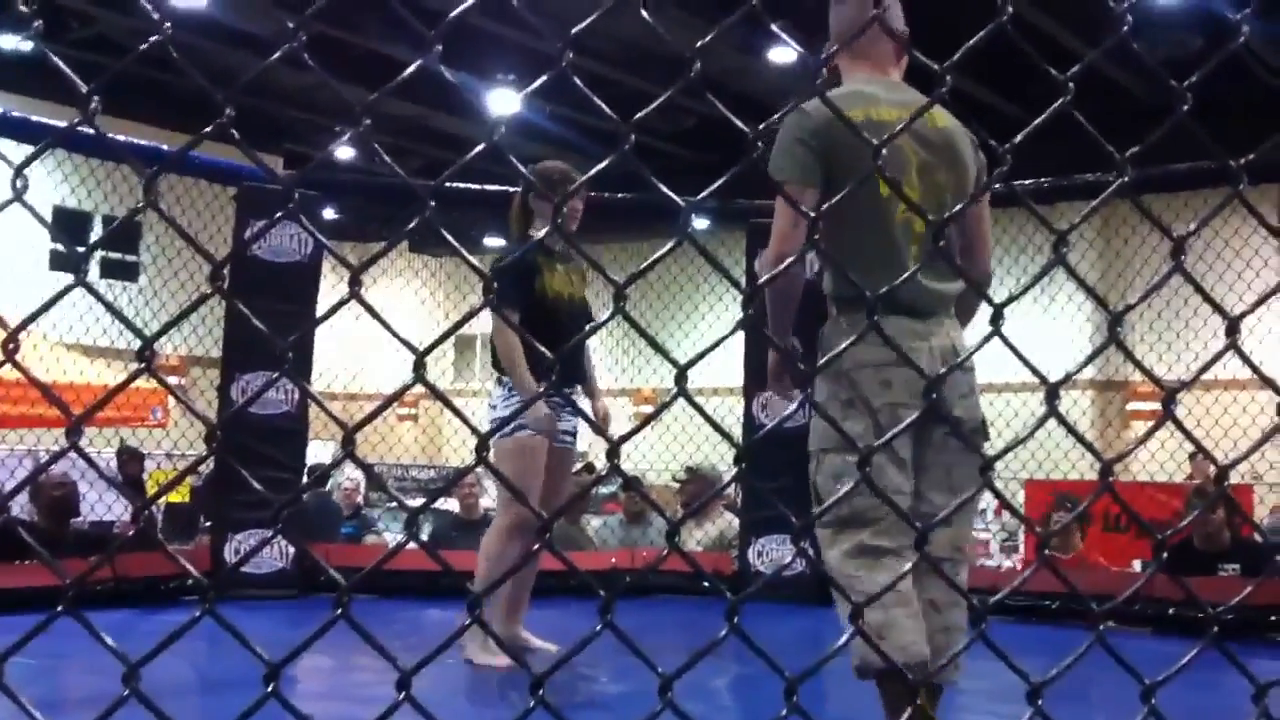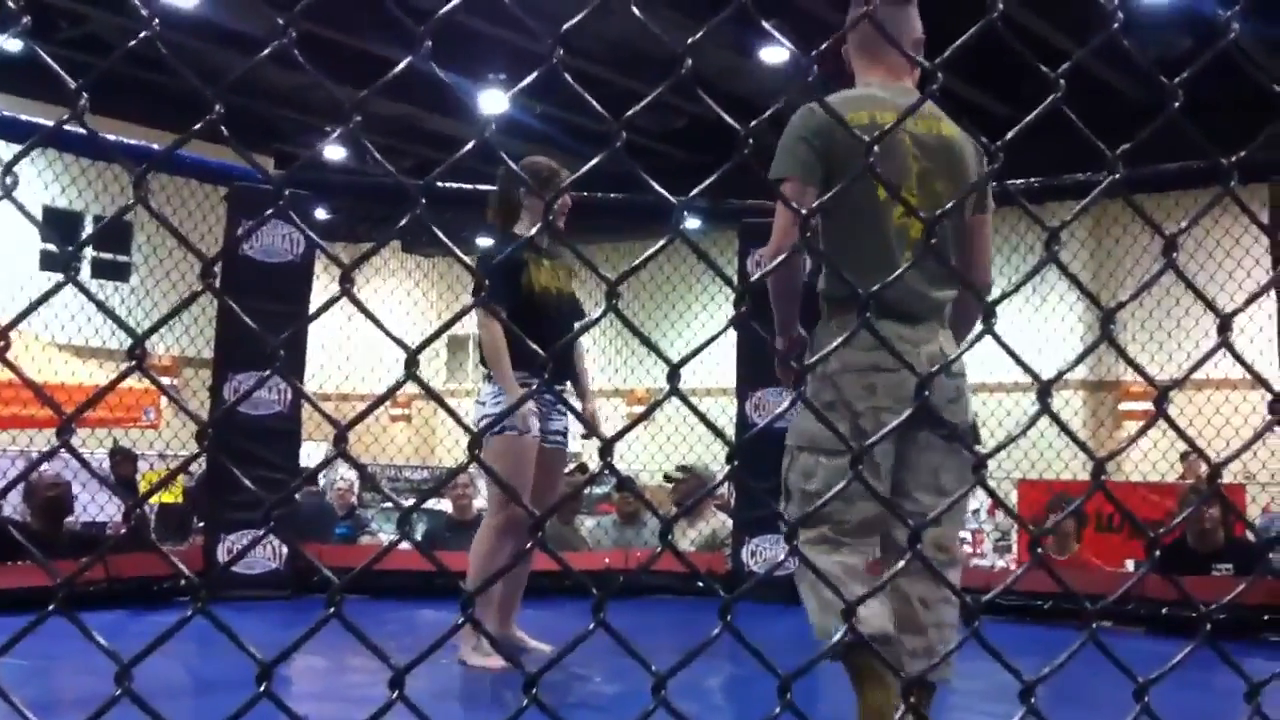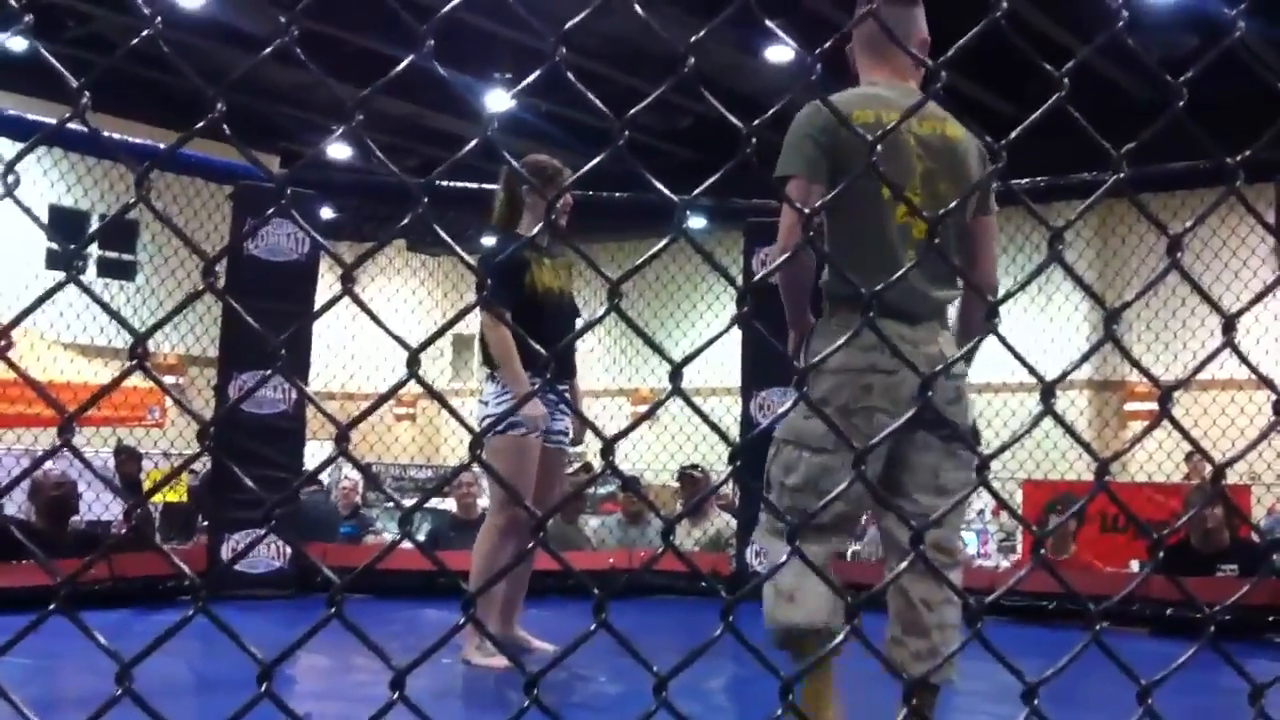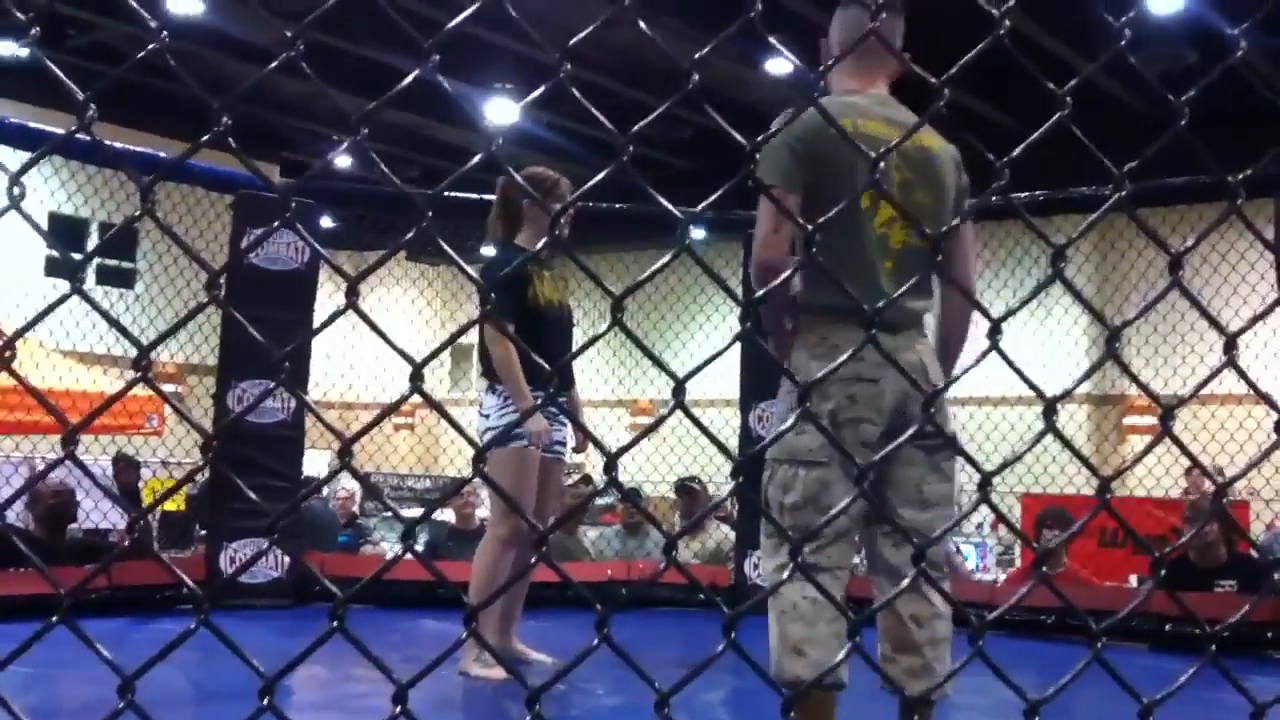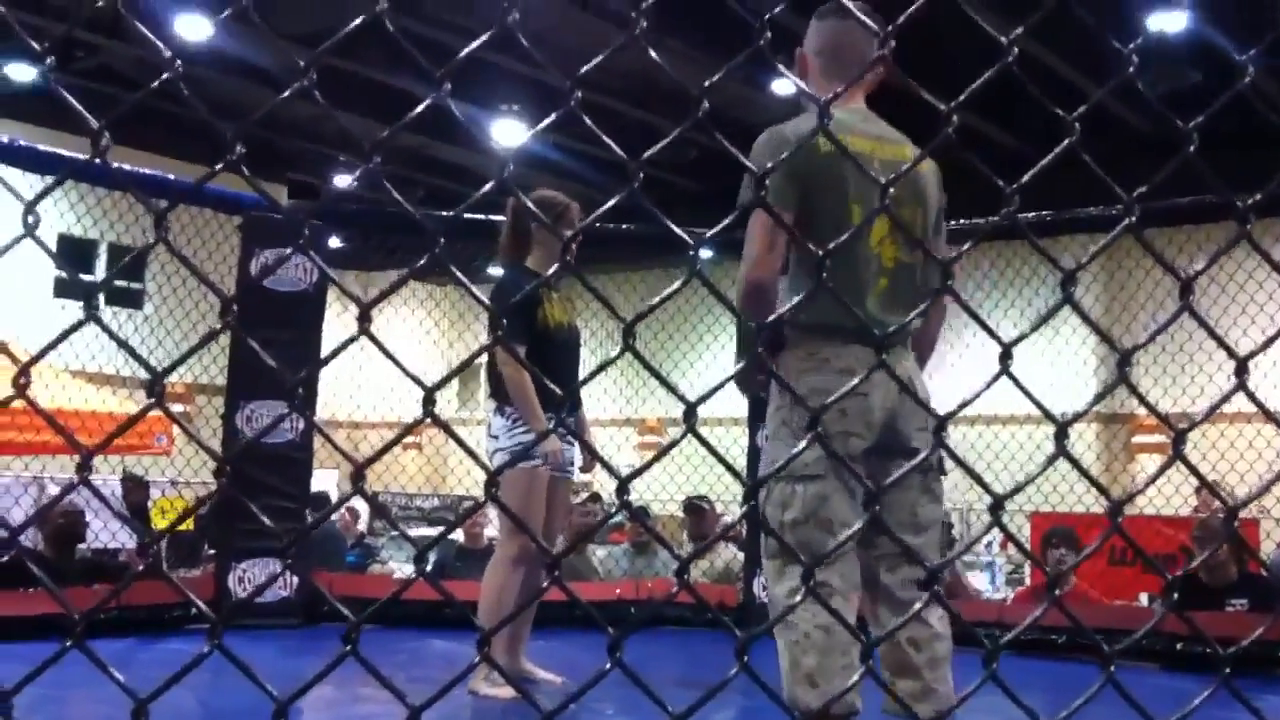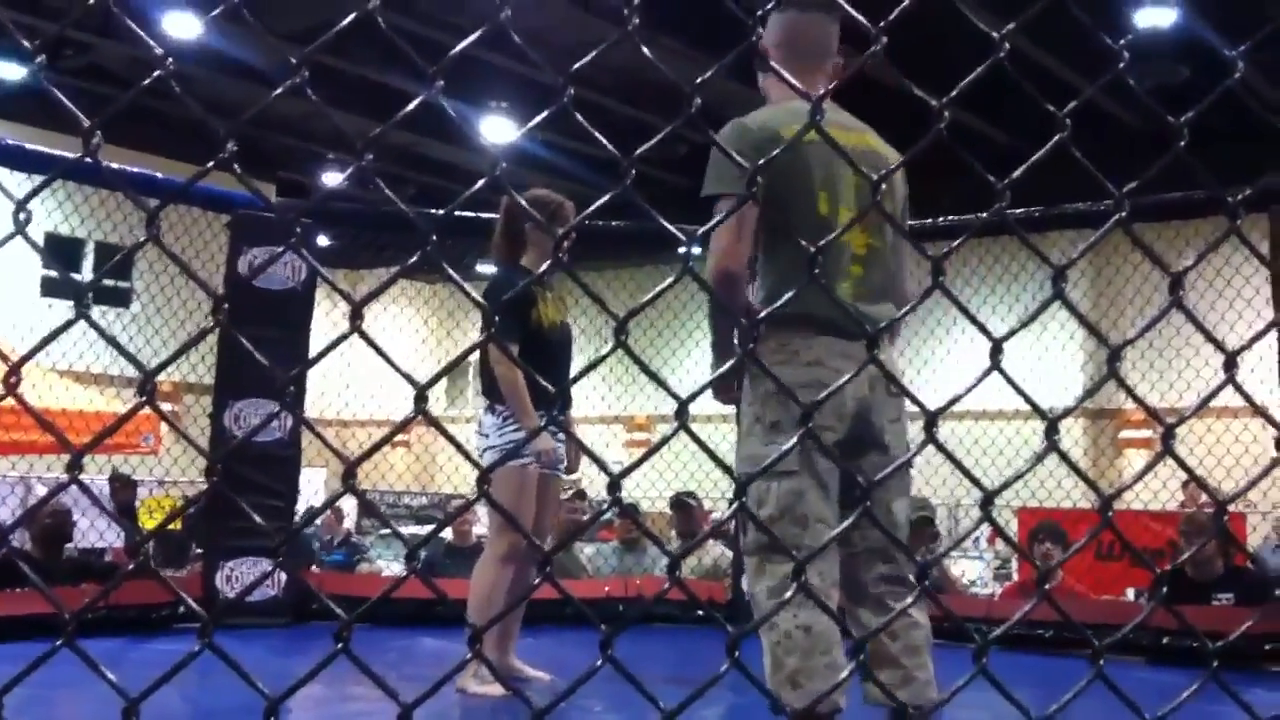
dt=0.3s
person 1, frame 1
left shoulder: (814, 118)
right shoulder: (956, 131)
left elbow: (785, 252)
right elbow: (979, 269)
left wrist: (779, 341)
left hip: (863, 347)
right hip: (945, 351)
left knee: (864, 540)
right knee: (940, 545)
person 1, frame 2
left shoulder: (819, 119)
right shoulder: (962, 140)
left elbow: (783, 248)
right elbow: (978, 277)
left wrist: (787, 334)
left hip: (853, 348)
right hip: (935, 356)
left knee: (828, 532)
right knee: (928, 543)
person 1, frame 3
left shoulder: (825, 117)
right shoulder: (966, 141)
left elbow: (791, 244)
right elbow: (984, 281)
left wrist: (801, 326)
left hip: (851, 348)
right hip: (934, 353)
left knee: (796, 529)
right knee: (929, 546)
person 1, frame 4
left shoulder: (803, 126)
right shoulder: (941, 149)
left elbow: (770, 256)
right elbow: (962, 288)
left wrist: (780, 331)
left hip: (832, 355)
right hip: (914, 362)
left knee: (805, 549)
right knee: (916, 557)
person 1, frame 5
left shoulder: (786, 142)
right shoulder: (919, 161)
left elbow: (760, 274)
right elbow: (936, 297)
left wrist: (756, 345)
left hip: (819, 371)
right hip: (900, 378)
left knee: (811, 567)
right knee: (911, 570)
person 1, frame 6
left shoulder: (751, 134)
right shoulder: (881, 150)
left elbow: (727, 267)
right elbow: (899, 284)
left wrist: (727, 349)
left hip: (793, 362)
right hip: (874, 372)
left knee: (792, 562)
right knee: (885, 563)
person 2, frame 1
left shoulder: (573, 264)
right shoulder: (518, 257)
right elbow: (504, 329)
left wrist: (594, 394)
right wrist: (531, 396)
left hip: (562, 401)
right hip: (523, 396)
left knee: (546, 519)
right knee: (517, 514)
left ankle: (511, 625)
right ankle: (479, 632)
person 2, frame 2
left shoulder: (559, 260)
right shoulder: (504, 253)
right elbow: (490, 325)
left wrist: (586, 395)
right wrist: (512, 393)
left hip: (552, 397)
right hip: (513, 393)
left knee: (537, 518)
right knee: (507, 514)
left ankle: (505, 625)
right ankle: (473, 634)
person 2, frame 3
left shoulder: (559, 259)
right shoulder: (505, 253)
right elbow: (495, 325)
left wrist: (575, 403)
right wrist: (524, 394)
left hip: (553, 396)
right hip: (514, 394)
left knee: (539, 519)
right knee: (509, 514)
left ankle: (507, 625)
right ankle: (475, 634)
person 2, frame 4
left shoulder: (551, 270)
right shoulder: (506, 264)
right elbow: (498, 339)
left wrist: (576, 413)
right wrist: (527, 409)
left hip: (551, 410)
right hip: (514, 406)
left knee: (536, 531)
right knee: (508, 526)
left ankle: (504, 637)
right ankle: (474, 646)
person 2, frame 5
left shoulder: (556, 291)
right shoulder: (515, 286)
right elbow: (509, 361)
left wrist: (582, 431)
right wrist: (542, 431)
left hip: (556, 431)
right hip: (522, 426)
left knee: (543, 550)
right knee: (517, 545)
left ankle: (513, 657)
right ankle: (483, 666)
person 2, frame 6
left shoulder: (550, 291)
right shoulder: (509, 285)
right elbow: (502, 360)
left wrist: (568, 433)
right wrist: (533, 428)
left hip: (547, 428)
right hip: (513, 425)
left knee: (534, 549)
right knee: (507, 543)
left ankle: (502, 655)
right ankle: (474, 664)
